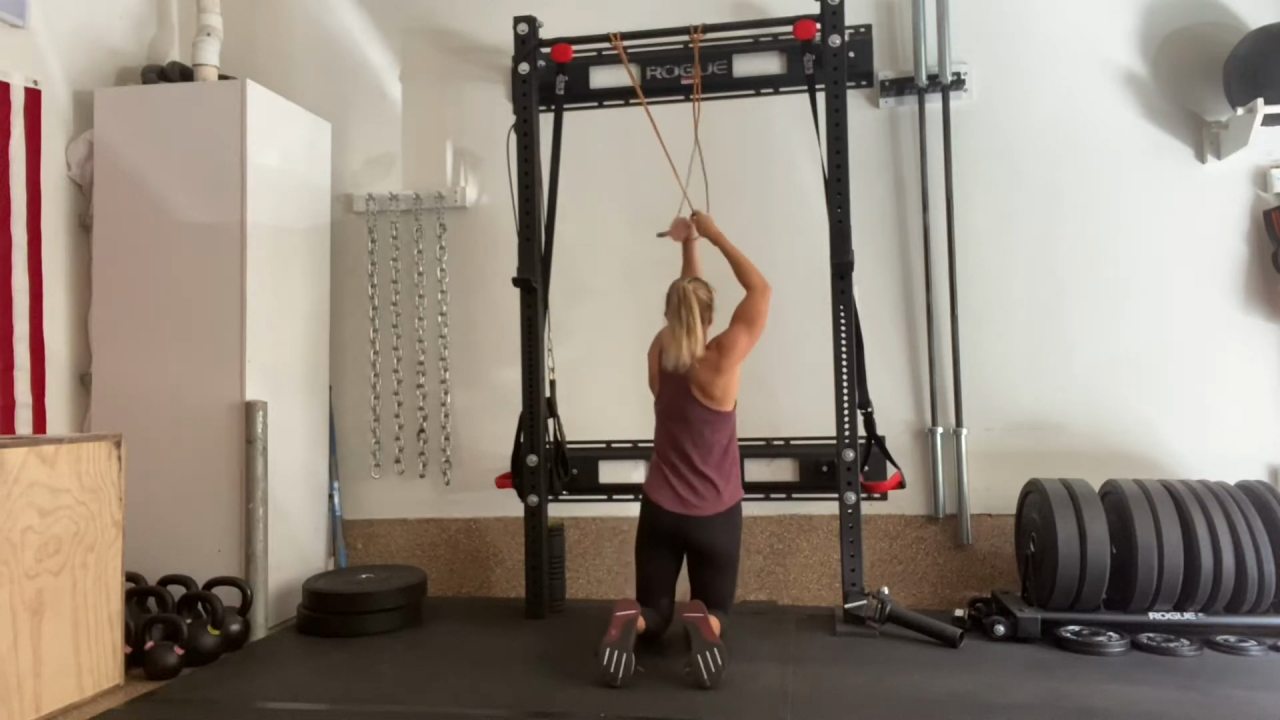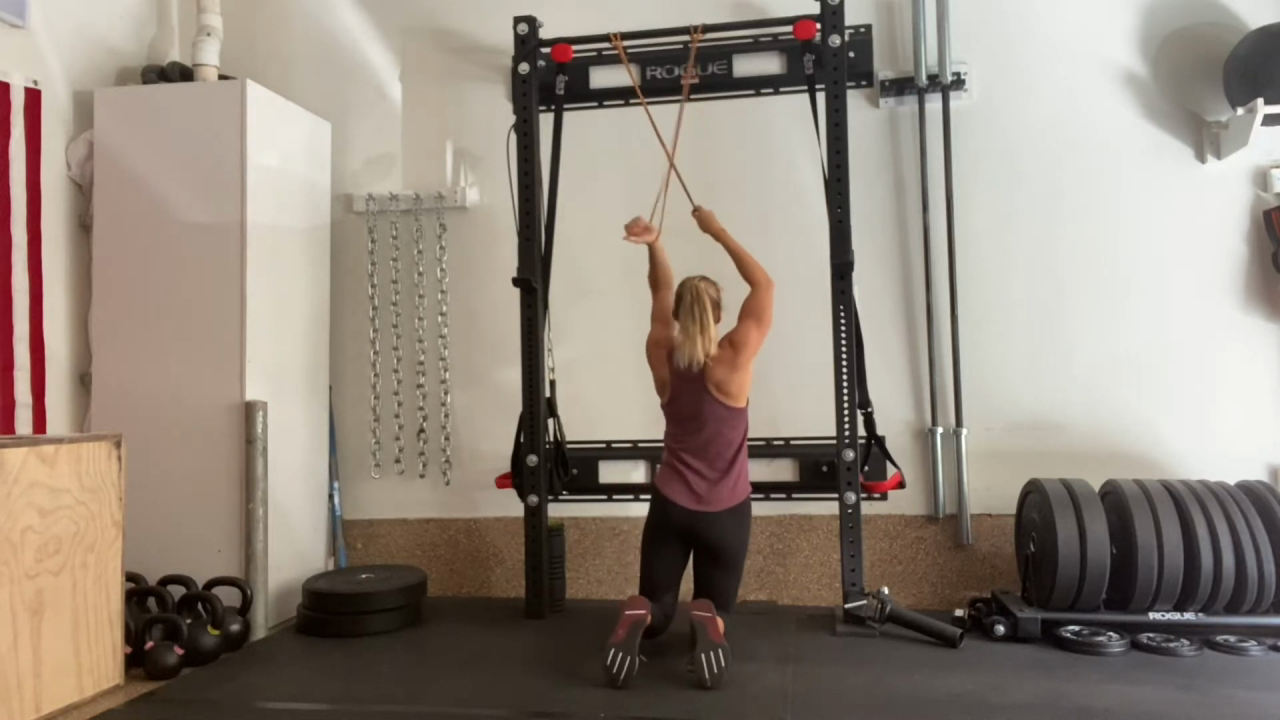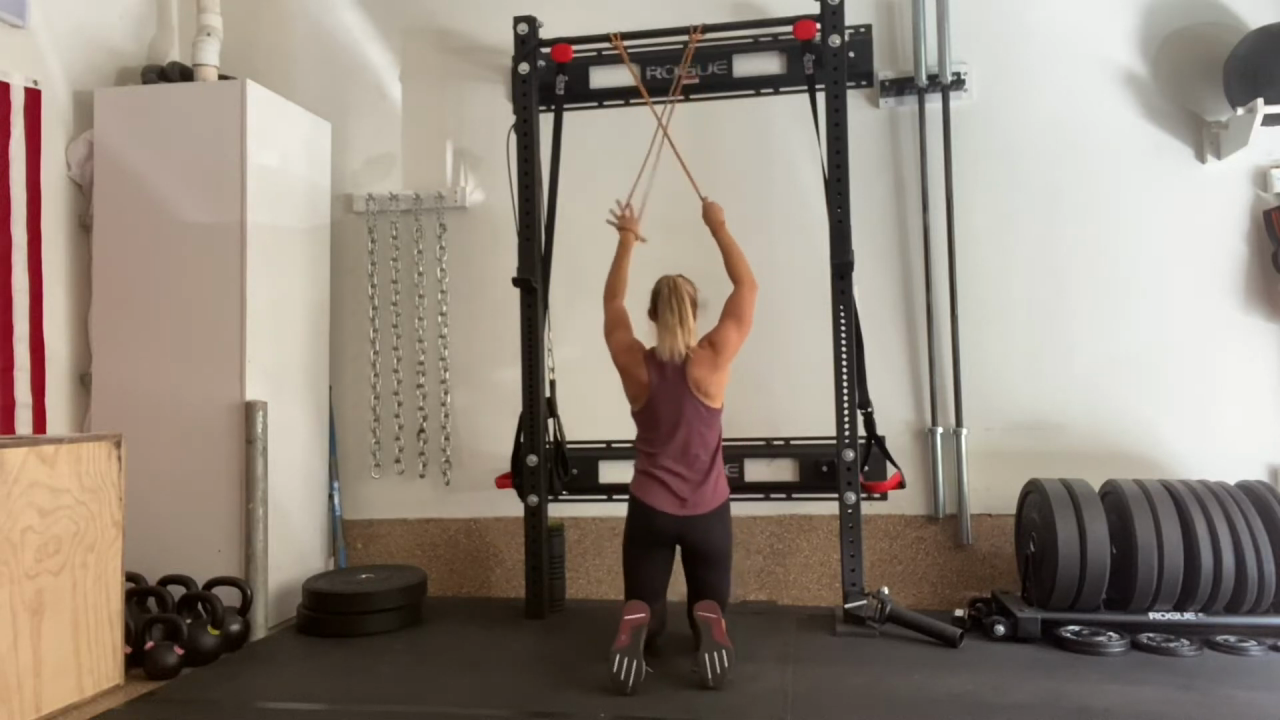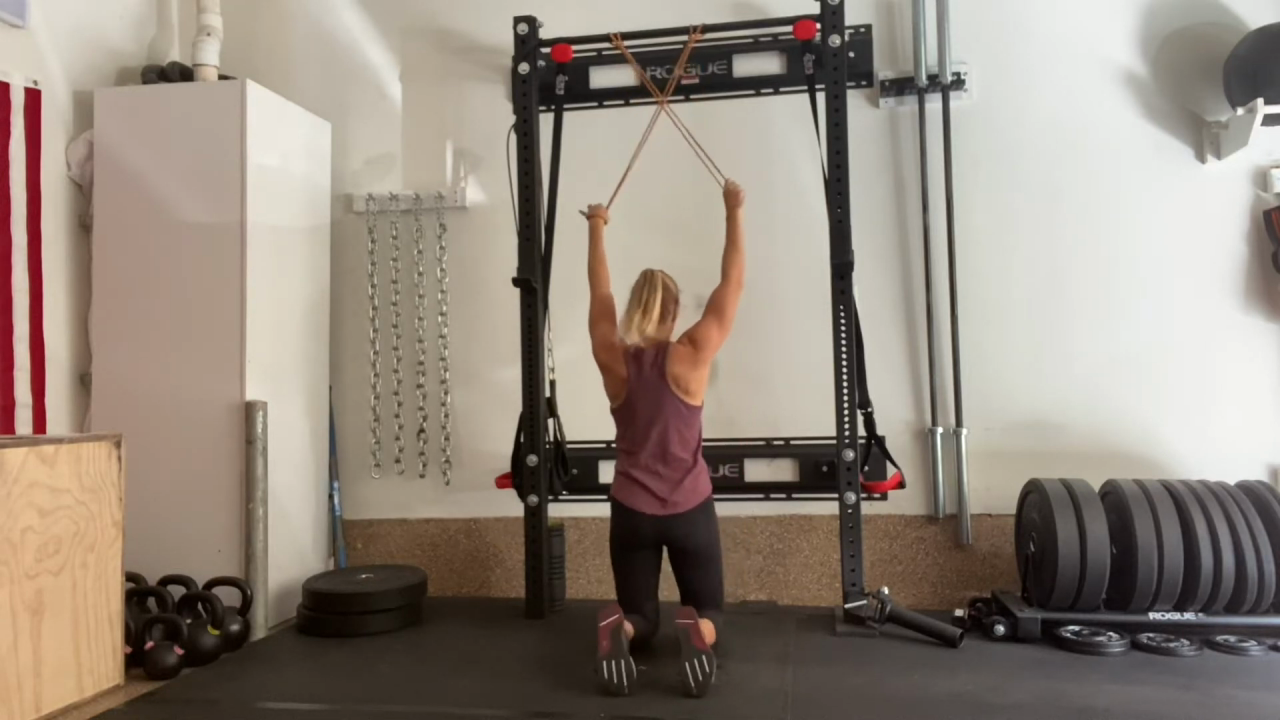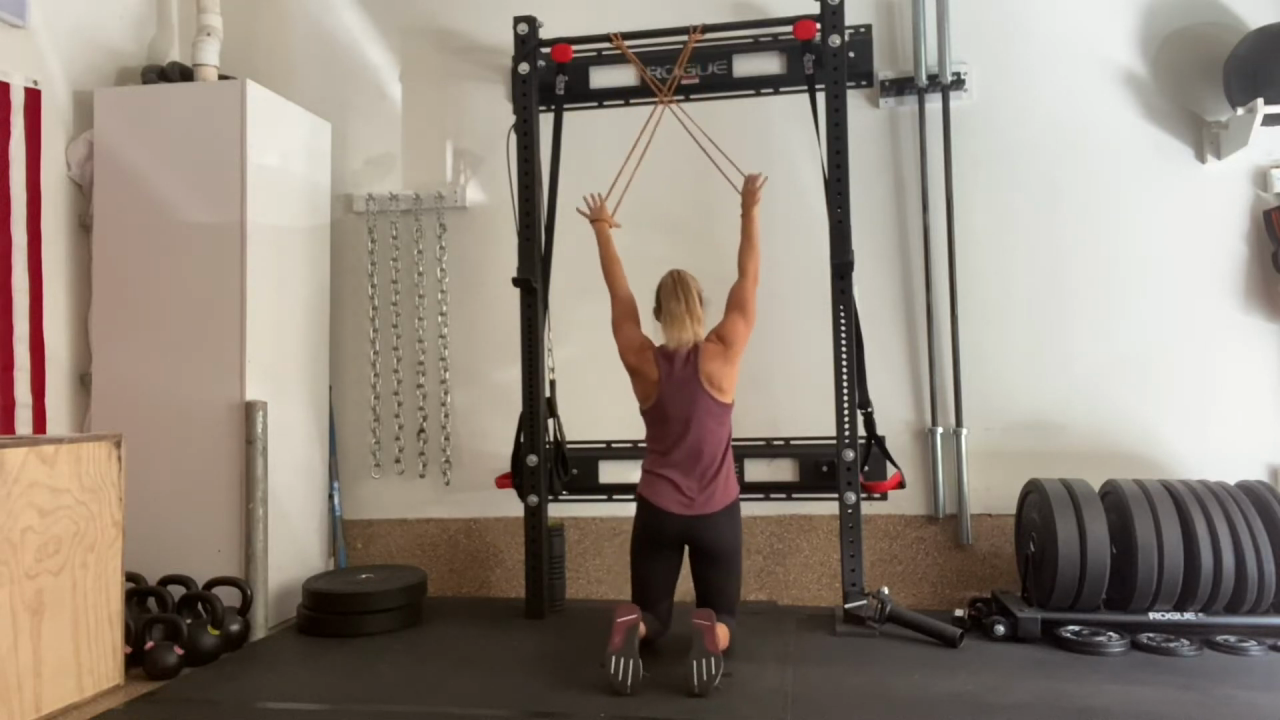
dt=0.4s
person 1, frame 1
left shoulder: (658, 357)
right shoulder: (720, 362)
left elbow: (685, 296)
right elbow: (760, 290)
left wrist: (690, 245)
right wrist: (714, 235)
left hip: (660, 510)
right hip: (716, 514)
left knee: (654, 610)
right knee: (715, 610)
left ankle: (630, 622)
right ankle: (702, 624)
person 1, frame 2
left shoulder: (662, 359)
right shoulder: (734, 360)
left elbow: (662, 294)
right elbow: (763, 285)
left wrist: (652, 246)
right wrist: (717, 231)
left hip: (670, 505)
right hip: (726, 511)
left knee: (657, 605)
right knee: (717, 607)
left ankle: (636, 618)
right ankle: (706, 624)
person 1, frame 3
left shoulder: (633, 363)
right shoulder: (712, 360)
left elbow: (612, 302)
right elbow: (747, 286)
left wrist: (626, 241)
right wrist: (717, 226)
left hip: (650, 510)
right hip: (707, 512)
left knee: (645, 609)
right knee: (709, 605)
left ankle: (637, 621)
right ankle: (708, 623)
person 1, frame 4
left shoulder: (613, 361)
right shoulder: (691, 357)
left elbow: (600, 291)
right elbow: (732, 284)
left wrist: (596, 228)
right wrist: (734, 212)
left hip: (631, 511)
right hip: (690, 510)
left knee: (640, 617)
right knee: (707, 609)
left ankle: (619, 630)
right ankle: (695, 632)
person 1, frame 5
left shoulder: (642, 362)
right shoulder: (721, 357)
left elbow: (618, 291)
right elbow: (748, 279)
left wrist: (602, 229)
right wrist: (749, 210)
left hip: (657, 510)
right hip: (716, 513)
left knee: (652, 614)
right knee: (722, 614)
left ankle: (630, 628)
right ankle: (709, 636)
